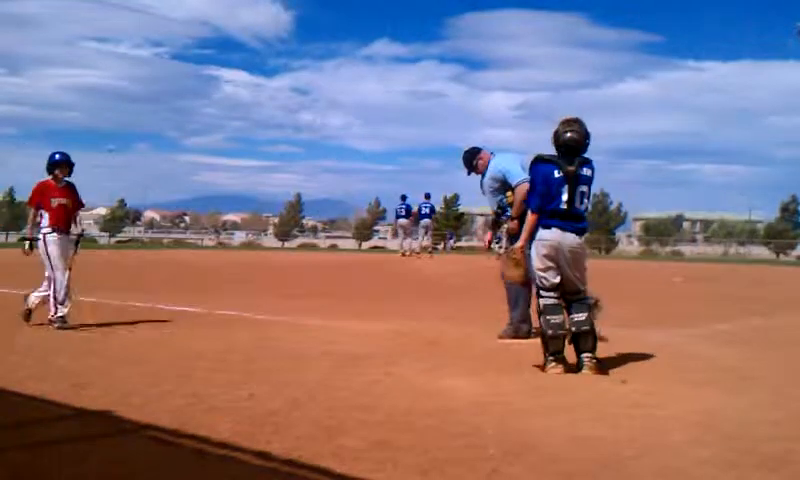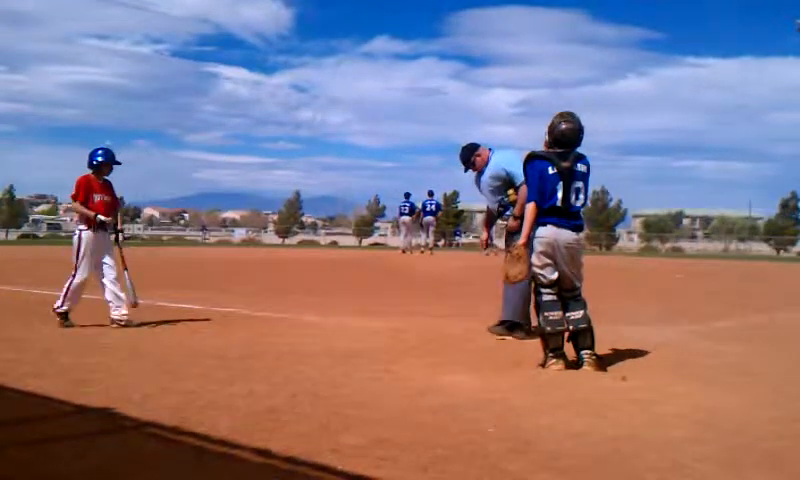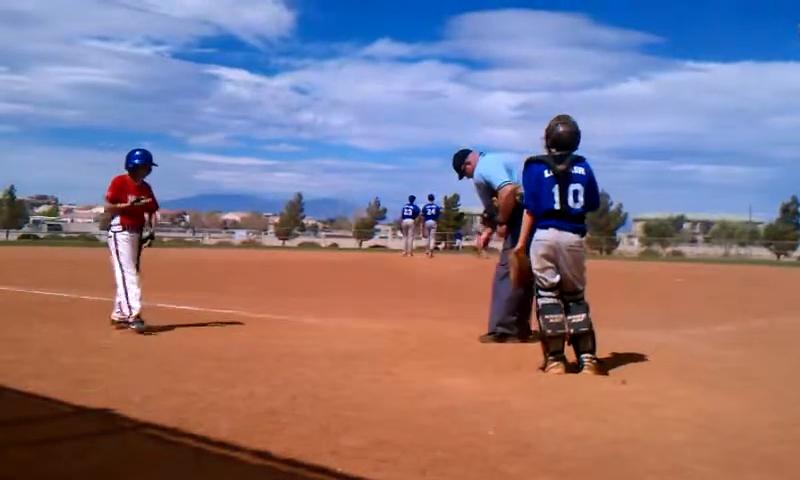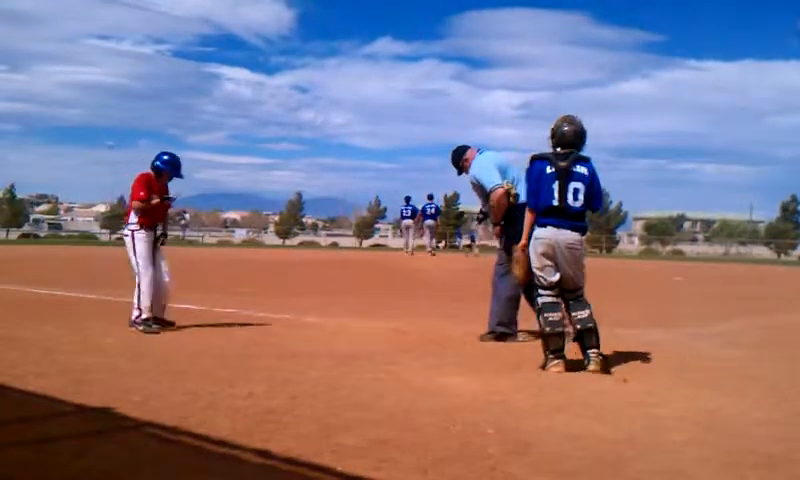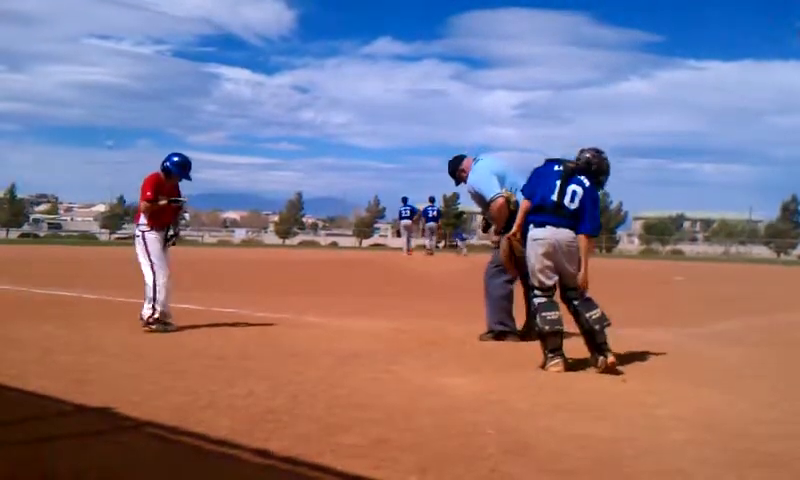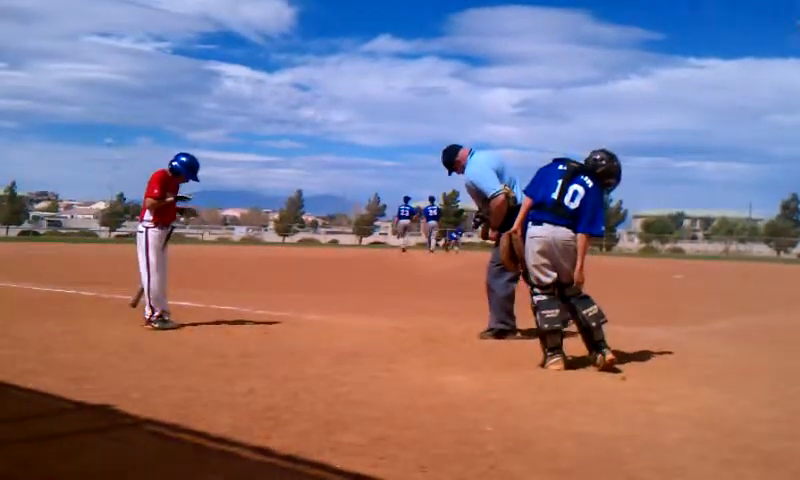
dt=0.4s
person 1, frame 1
left shoulder: (543, 166)
right shoulder: (588, 168)
left elbow: (535, 208)
left wrist: (523, 240)
left hip: (547, 235)
right hip: (575, 238)
left knee: (549, 295)
right knee: (577, 296)
left ankle: (554, 358)
right ankle: (587, 357)
person 1, frame 2
left shoulder: (538, 162)
right shoulder: (583, 163)
left elbow: (533, 202)
left wrist: (523, 237)
left hip: (544, 233)
right hip: (571, 235)
left knee: (547, 292)
right knee: (573, 293)
left ankle: (555, 355)
right ankle: (586, 354)
person 1, frame 3
left shoulder: (536, 167)
right shoulder: (583, 167)
left elbow: (531, 209)
right elbow: (593, 205)
left wrist: (522, 242)
left hip: (545, 236)
right hip: (574, 238)
left knee: (547, 295)
right knee: (575, 296)
left ankle: (555, 358)
right ankle: (587, 357)
person 1, frame 4
left shoulder: (539, 164)
right shoulder: (587, 167)
left elbow: (532, 207)
right elbow: (595, 206)
left wrist: (525, 238)
left hip: (544, 234)
right hip: (573, 236)
left knee: (548, 293)
right knee: (575, 294)
left ankle: (555, 357)
right ankle: (592, 354)
person 1, frame 5
left shoulder: (548, 168)
right shoulder: (589, 186)
left elbow: (527, 199)
right elbow: (586, 232)
left wrist: (516, 227)
right wrist: (583, 268)
left hip: (540, 233)
right hip: (568, 236)
left knee: (543, 293)
right knee: (575, 293)
left ankle: (554, 356)
right ankle: (602, 351)
person 1, frame 6
left shoulder: (554, 167)
right shoulder: (594, 189)
left elbow: (530, 197)
right elbow: (584, 231)
left wrist: (518, 224)
right wrist: (579, 266)
left hip: (538, 231)
right hip: (566, 236)
left knee: (543, 291)
right knee: (572, 291)
left ankle: (554, 354)
right ankle: (600, 349)
person 2, frame 1
left shoulder: (504, 162)
right shoulder: (487, 177)
left elbow: (524, 188)
left wrist: (515, 218)
right wrist: (491, 231)
right hip: (516, 226)
right ankle: (519, 325)
person 2, frame 2
left shoulder: (504, 159)
right shoulder: (481, 176)
left wrist: (516, 217)
right wrist: (486, 230)
left hip: (525, 220)
right hip: (514, 223)
left ankle: (513, 323)
right ankle: (517, 323)
person 2, frame 3
left shoulder: (485, 166)
right shoulder: (491, 163)
left elbow: (508, 191)
right elbow: (495, 205)
left wrist: (502, 223)
right wrist: (488, 230)
left hip: (522, 221)
left knee: (507, 275)
left ankle: (503, 330)
right ankle: (520, 328)
person 2, frame 4
left shoulder: (478, 168)
right shoulder: (490, 157)
left elbow: (499, 194)
left wrist: (496, 223)
right wrist: (499, 221)
left hip: (519, 218)
left knee: (506, 274)
left ankle: (502, 330)
person 2, frame 5
left shoulder: (476, 177)
right shoulder: (488, 162)
left elbow: (499, 203)
left wrist: (498, 231)
right wrist: (499, 227)
left knee: (496, 275)
left ankle: (502, 329)
person 2, frame 6
left shoulder: (474, 171)
right shoulder: (484, 156)
left elbow: (499, 199)
left wrist: (494, 227)
right wrist: (488, 224)
left hip: (514, 221)
left knee: (498, 273)
left ankle: (502, 327)
person 3, frame 1
left shoulder: (71, 187)
right shoulder: (42, 186)
left elbow: (74, 212)
right elbow: (33, 212)
left wrist: (77, 230)
right wrist: (29, 238)
left hip: (65, 236)
right hip: (49, 235)
left knee: (53, 276)
right knee: (58, 275)
left ankle: (31, 302)
right ankle: (57, 315)
person 3, frame 2
left shoulder: (108, 185)
right shoulder: (84, 181)
left elbow: (114, 208)
right elbow: (76, 206)
left wrist: (117, 228)
right wrist: (96, 217)
left hip: (103, 233)
right hip: (87, 232)
left knee: (111, 274)
right knee: (81, 274)
left ankle: (119, 315)
right ankle: (61, 309)
person 3, frame 3
left shoulder: (146, 187)
right shoulder: (119, 181)
left elbow: (151, 211)
right elbow: (108, 207)
left wrist: (151, 232)
right wrist: (130, 205)
left hip: (137, 234)
right hip: (120, 233)
left knee: (130, 275)
right knee: (127, 274)
left ankle: (119, 316)
right ankle: (133, 317)
person 3, frame 4
left shoulder: (163, 185)
right shoulder: (143, 179)
left elbow: (164, 210)
right elbow: (137, 206)
left wrist: (164, 231)
right wrist: (159, 201)
left hip: (152, 232)
right hip: (137, 232)
left knee: (162, 277)
right knee: (145, 275)
left ankle: (157, 315)
right ankle: (140, 318)
person 3, frame 5
left shoulder: (173, 186)
right shoulder: (152, 180)
left elbow: (175, 211)
right elbow: (143, 207)
left wrist: (175, 231)
right wrist: (165, 202)
left hip: (161, 233)
right hip: (147, 233)
left knee: (162, 274)
right knee: (158, 274)
left ankle: (162, 318)
right ankle: (151, 317)
person 3, frame 6
left shoulder: (174, 182)
right shoulder: (159, 177)
right elbow: (149, 203)
left wrist: (179, 211)
right wrist: (172, 199)
left hip: (162, 230)
right hip: (150, 230)
left knee: (160, 274)
right knee: (153, 273)
left ankle: (160, 313)
right ankle: (153, 315)
